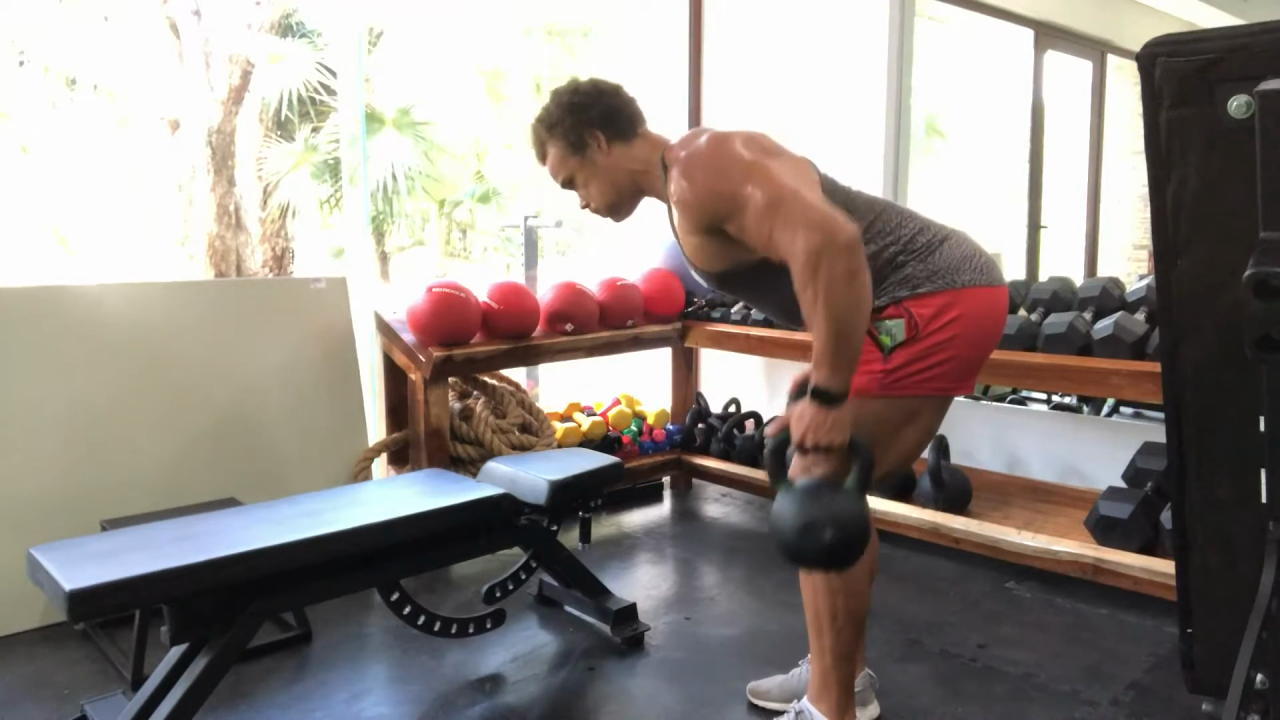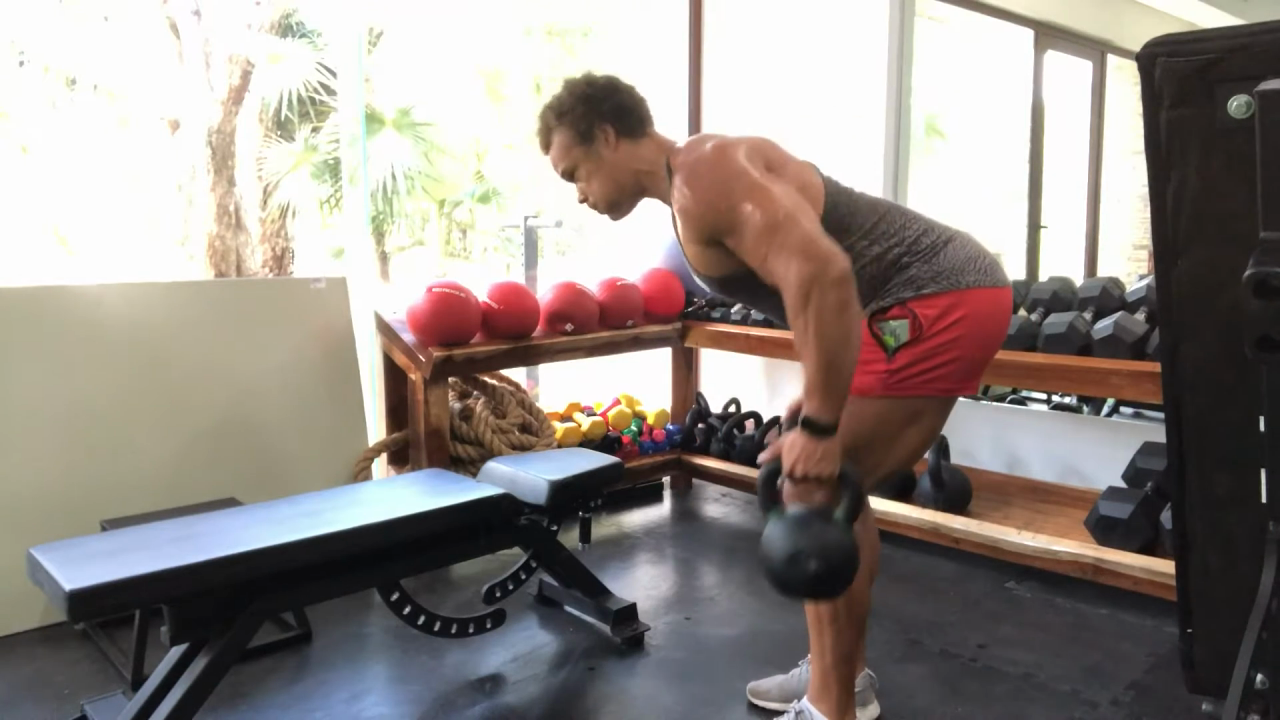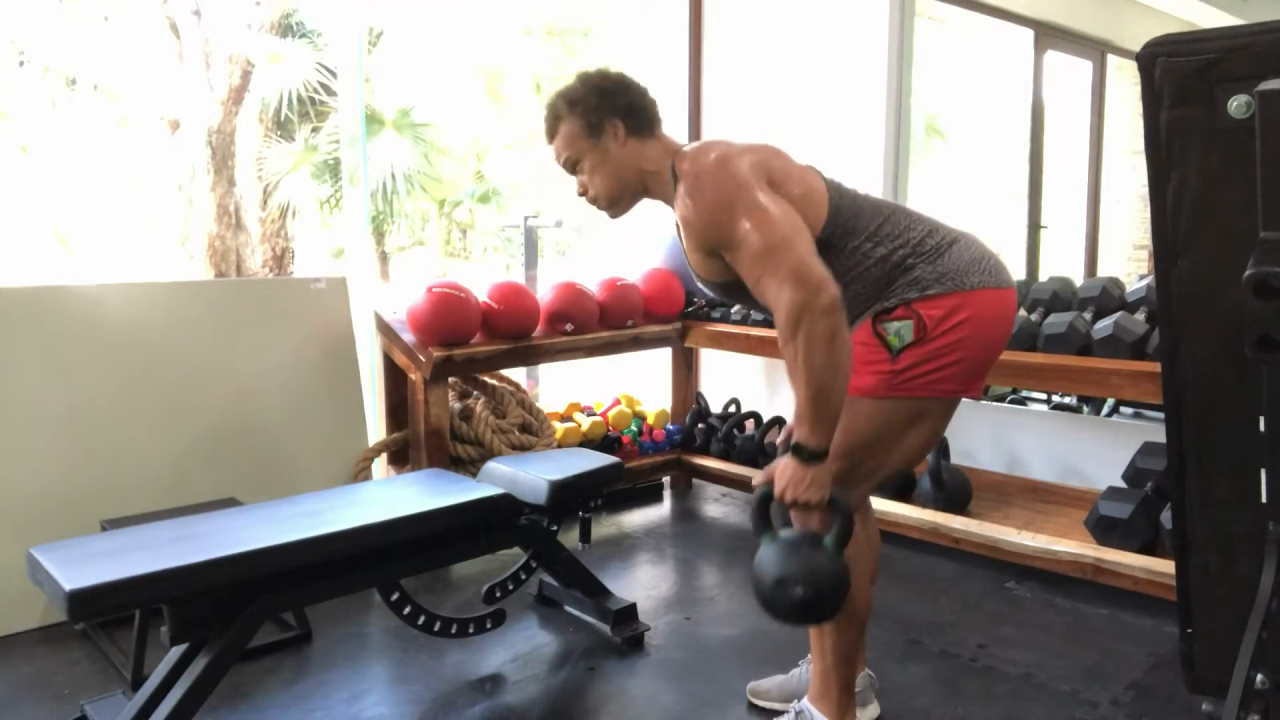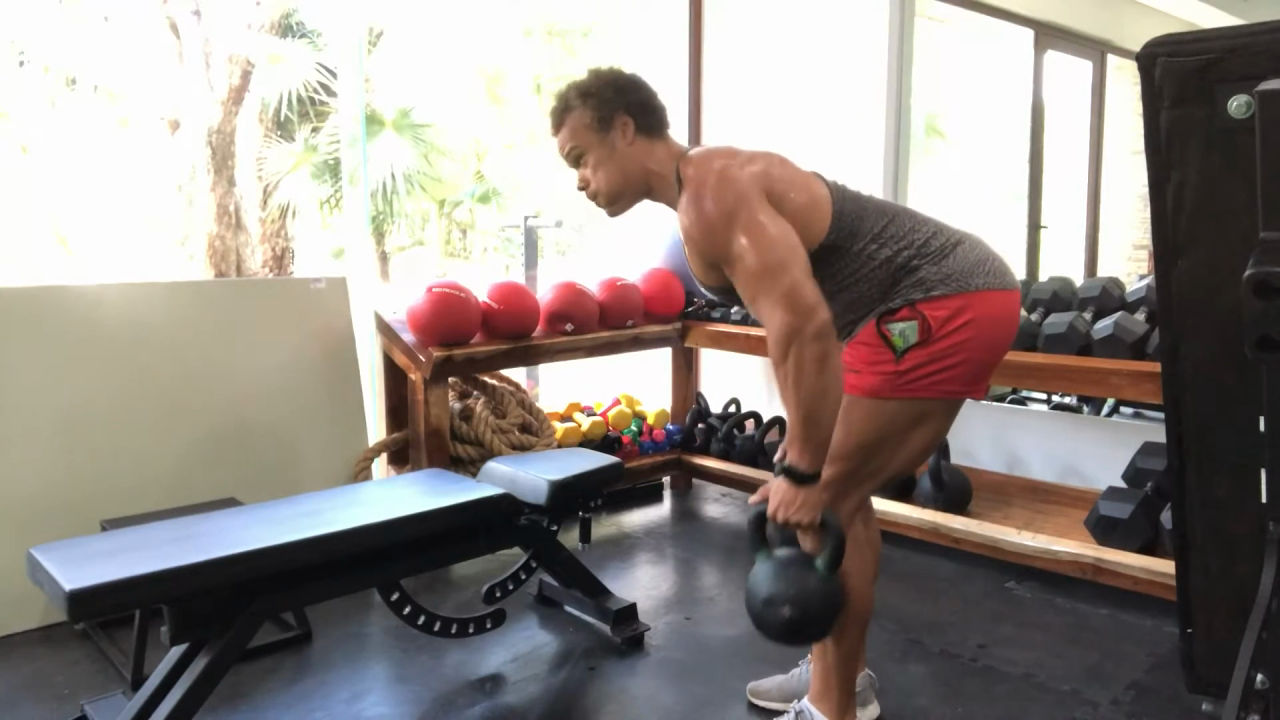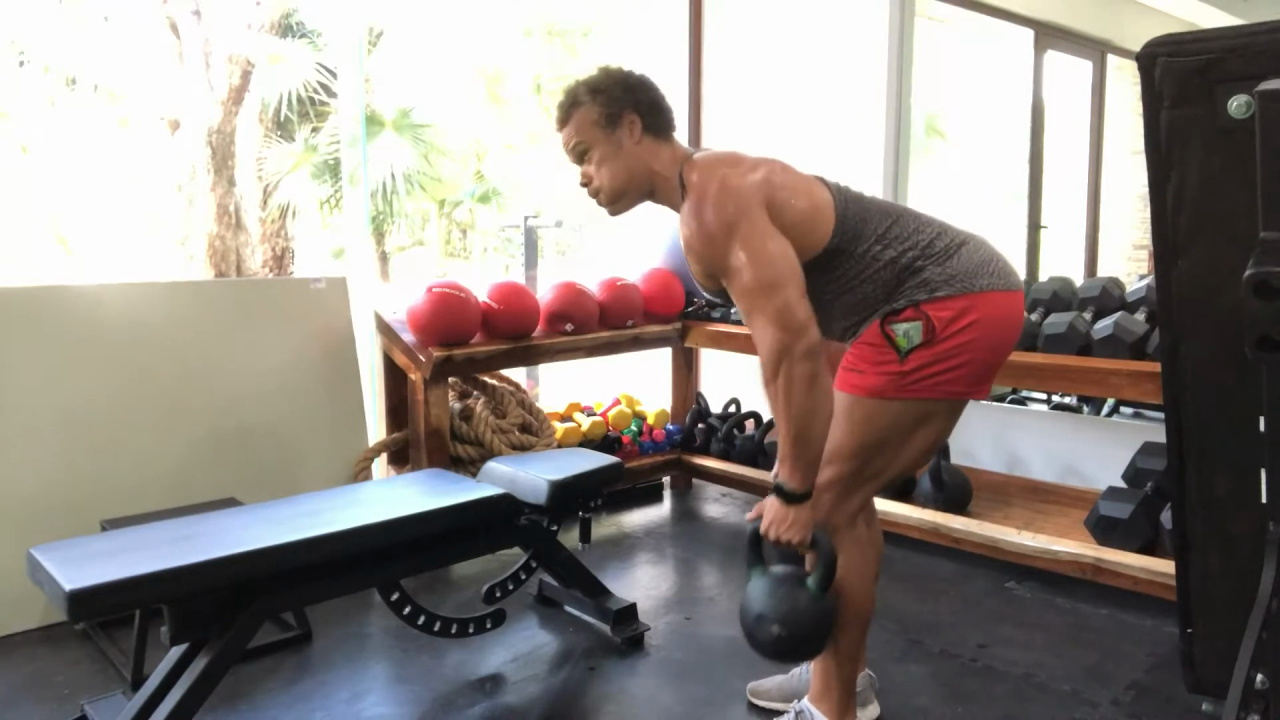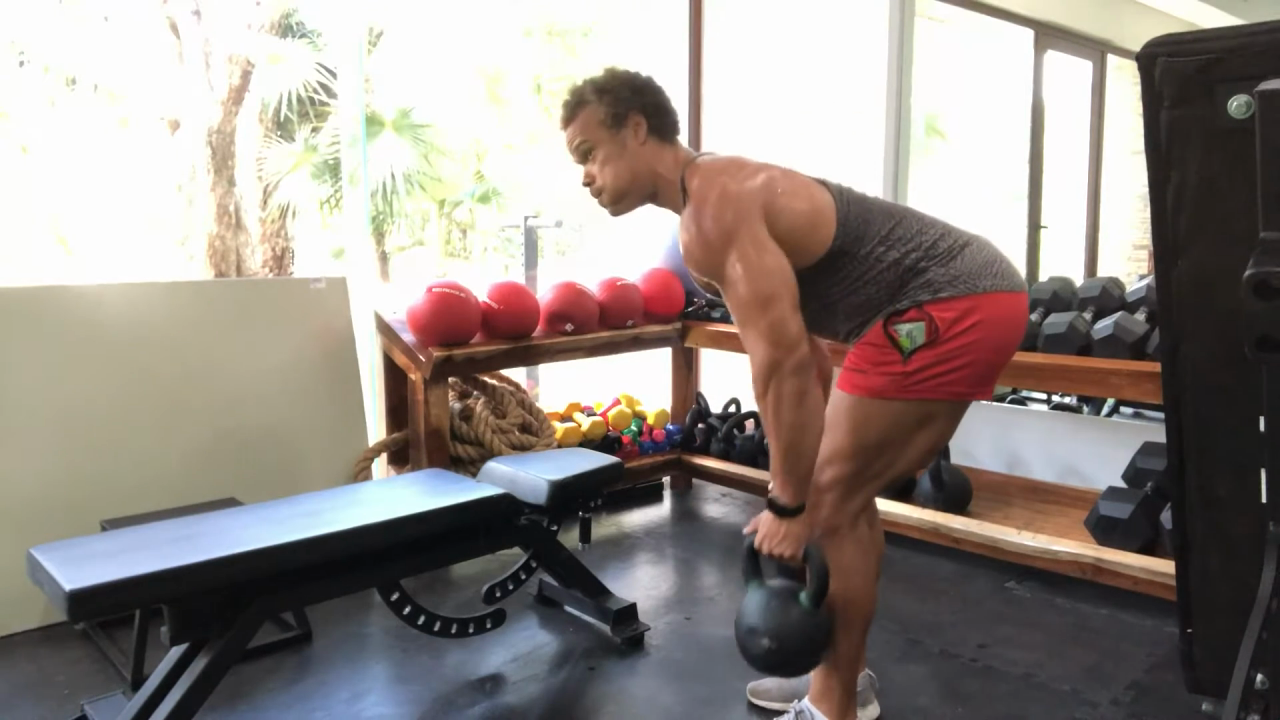
dt=0.1s
person 1, frame 1
left shoulder: (698, 173)
right shoulder: (697, 182)
left elbow: (831, 243)
left wrist: (828, 401)
right wrist: (819, 379)
left hip: (933, 301)
right hip: (948, 290)
person 1, frame 2
left shoulder: (702, 179)
right shoulder: (698, 182)
left elbow: (821, 279)
left wrist: (818, 428)
right wrist: (816, 402)
left hip: (938, 303)
right hip: (955, 290)
left knee: (818, 495)
right knee: (831, 490)
person 1, frame 3
left shoulder: (706, 190)
right shoulder: (705, 184)
left elbow: (813, 303)
right elbow: (807, 299)
left wrist: (809, 453)
right wrist: (808, 436)
left hip: (941, 303)
right hip: (958, 292)
left knee: (820, 499)
right knee: (835, 492)
person 1, frame 4
left shoulder: (710, 197)
right shoulder: (711, 186)
left elbow: (802, 329)
right elbow: (800, 320)
left wrist: (801, 474)
right wrist: (807, 452)
left hip: (945, 305)
right hip: (964, 293)
left knee: (827, 498)
right knee: (838, 490)
person 1, frame 5
left shoulder: (711, 206)
right shoulder: (715, 190)
left elbow: (792, 349)
right elbow: (801, 337)
left wrist: (793, 492)
right wrist: (803, 469)
left hip: (948, 306)
right hip: (967, 294)
left knee: (829, 502)
right knee: (838, 491)
person 1, frame 6
left shoulder: (712, 212)
right shoulder: (721, 194)
left elbow: (780, 365)
right elbow: (800, 346)
left wrist: (786, 505)
right wrist: (796, 481)
left hip: (952, 307)
right hip: (972, 294)
left knee: (829, 500)
right knee: (840, 492)
